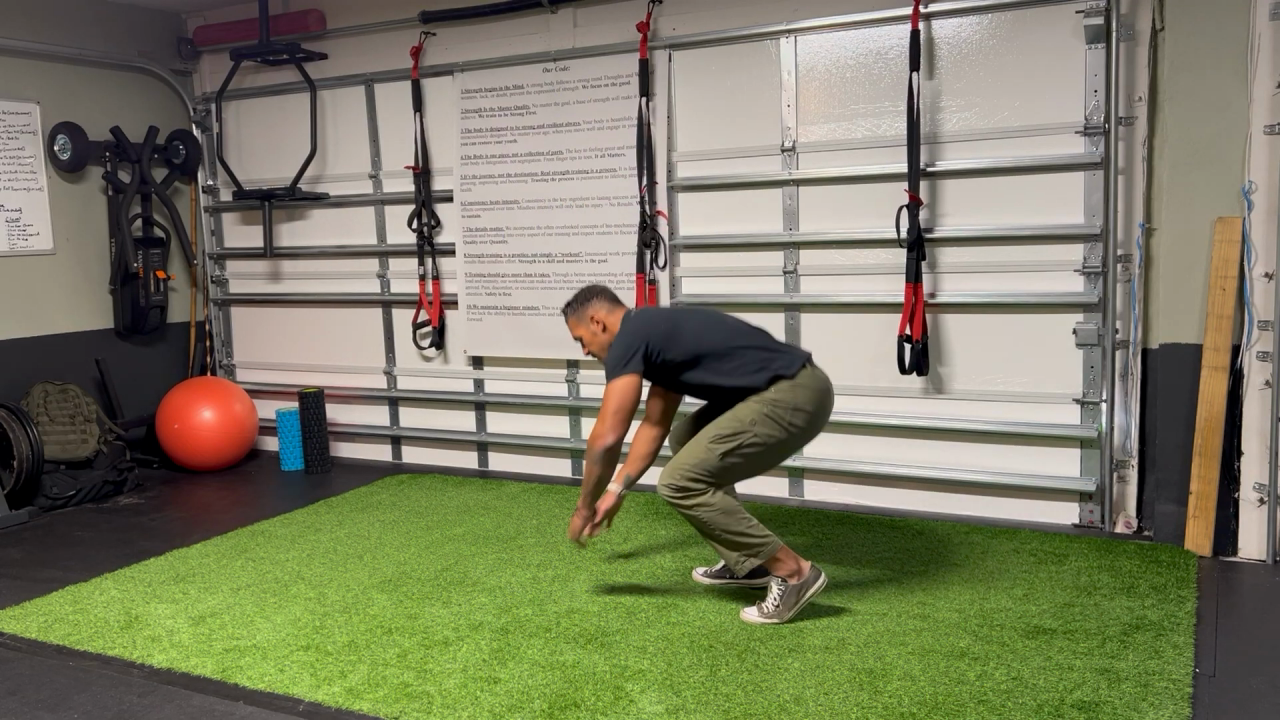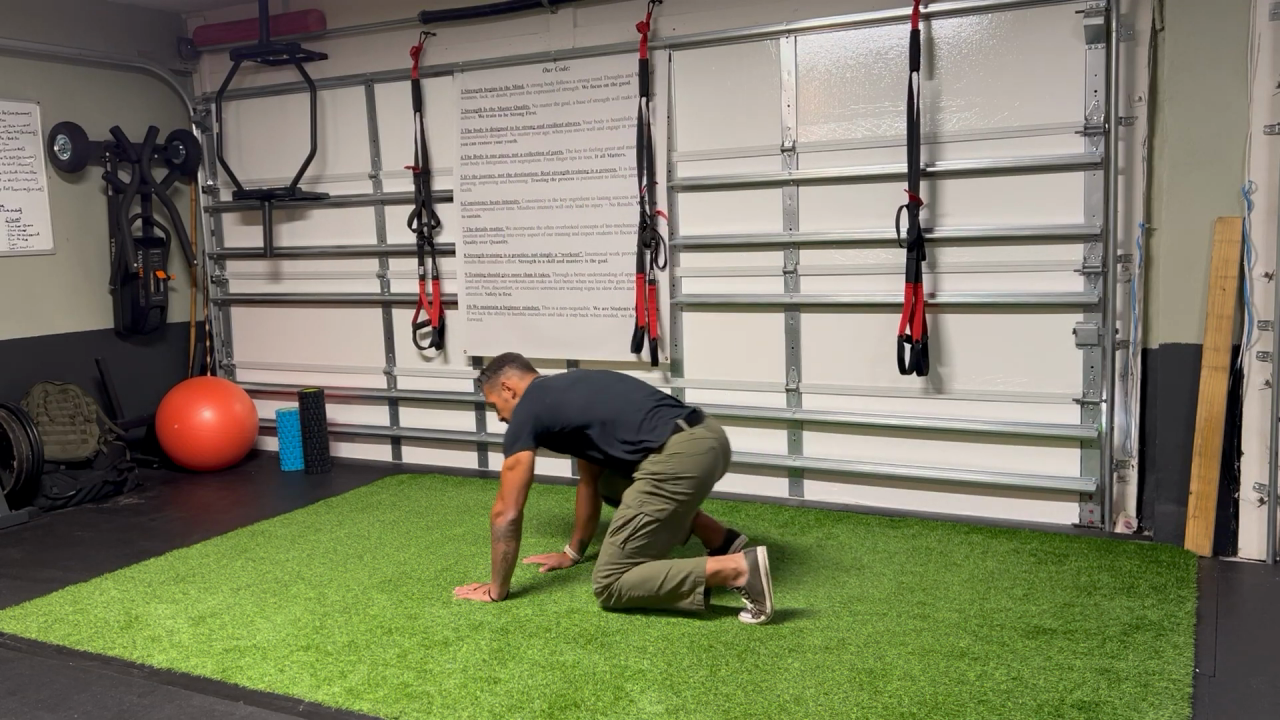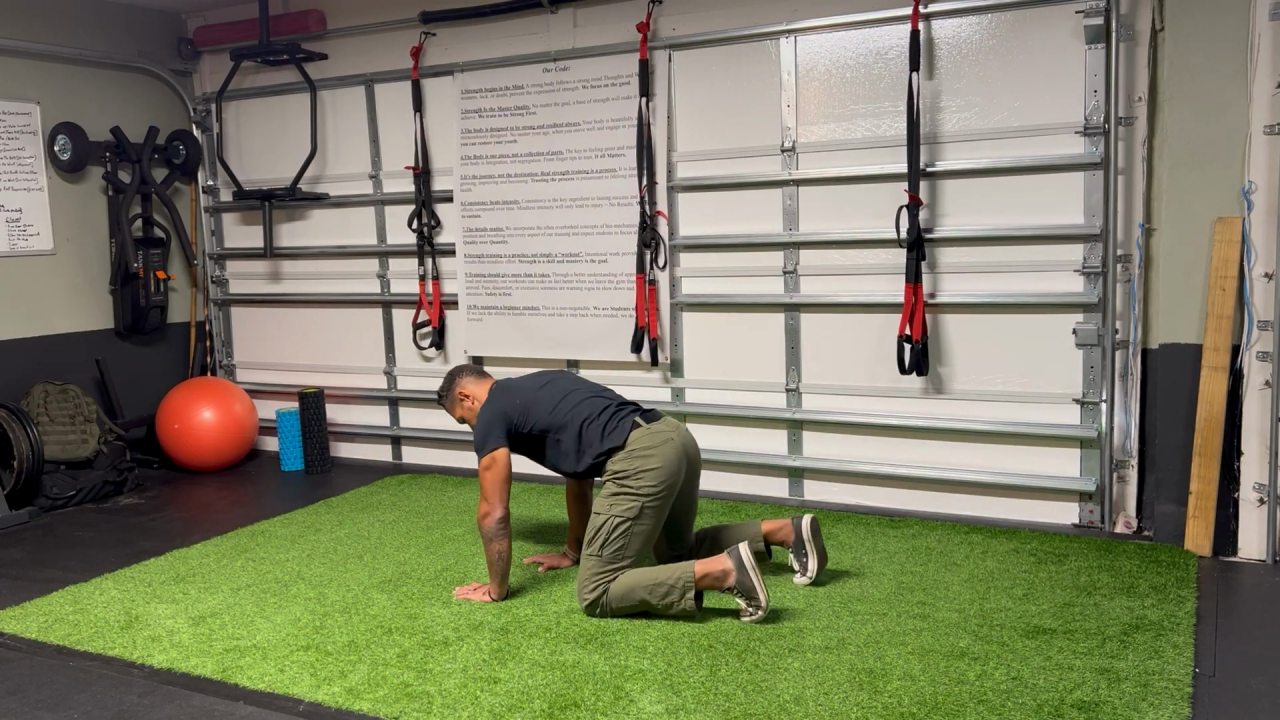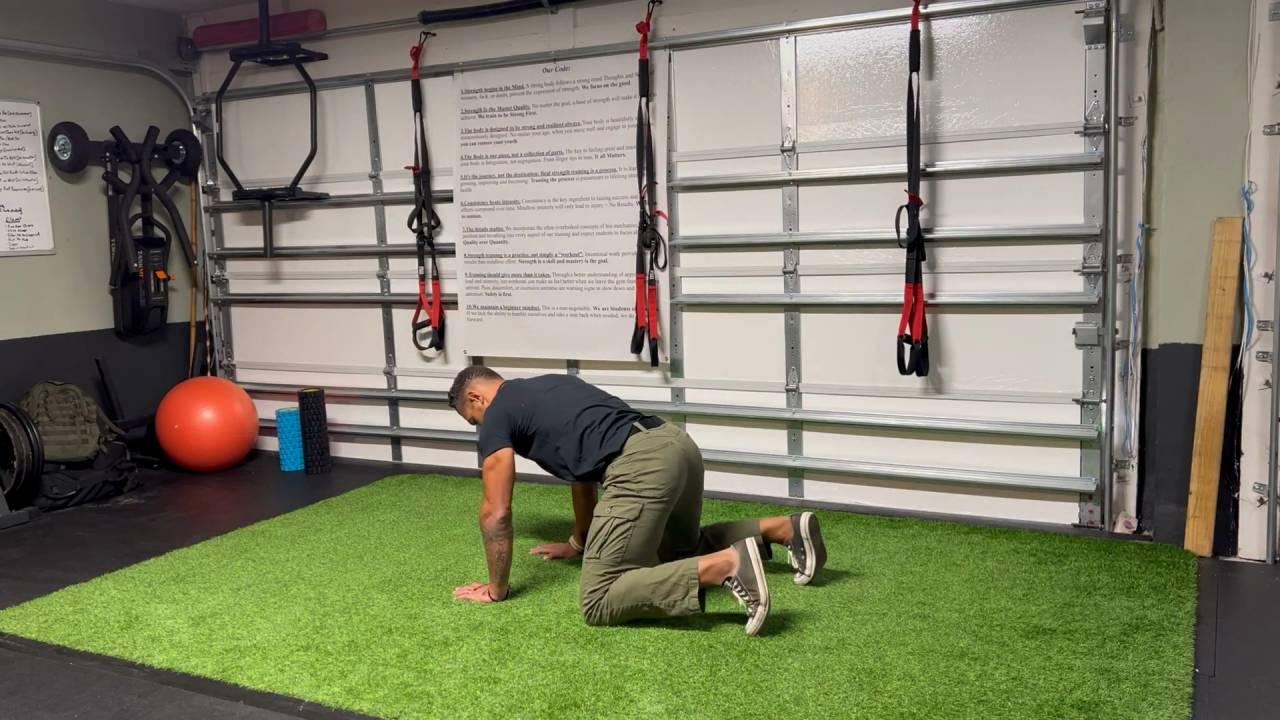
dt=0.7s
person 1, frame 1
left shoulder: (628, 340)
right shoulder: (656, 333)
left elbow: (606, 438)
right elbow: (654, 424)
left wrist: (585, 508)
right wrist: (616, 490)
left hip: (791, 396)
right hip: (795, 387)
left knee: (681, 482)
right knee: (688, 444)
left ankle: (791, 571)
right ankle: (745, 561)
person 1, frame 2
left shoulder: (528, 414)
right shoulder: (569, 389)
left elbow: (508, 513)
right elbow: (591, 480)
left wrist: (497, 588)
right wrist: (574, 551)
left hip: (679, 456)
right hip: (706, 437)
left knee: (612, 583)
right knee: (612, 485)
left ankle: (736, 570)
right ankle: (720, 539)
person 1, frame 3
left shoulder: (492, 415)
right shoulder: (536, 388)
left elbow: (494, 513)
right elbow: (579, 474)
left wrist: (497, 588)
right wrist: (573, 551)
left hip: (641, 460)
right hip: (674, 437)
left knee: (597, 595)
right knee: (677, 550)
left ankle: (722, 571)
right ankle: (787, 531)
person 1, frame 4
left shoulder: (497, 414)
right shoulder: (549, 387)
left elbow: (495, 511)
left wrist: (497, 588)
right wrist: (577, 542)
left hip: (642, 467)
right hip: (677, 445)
left knee: (598, 603)
right knee: (681, 549)
left ankle: (725, 565)
right ankle: (782, 527)
